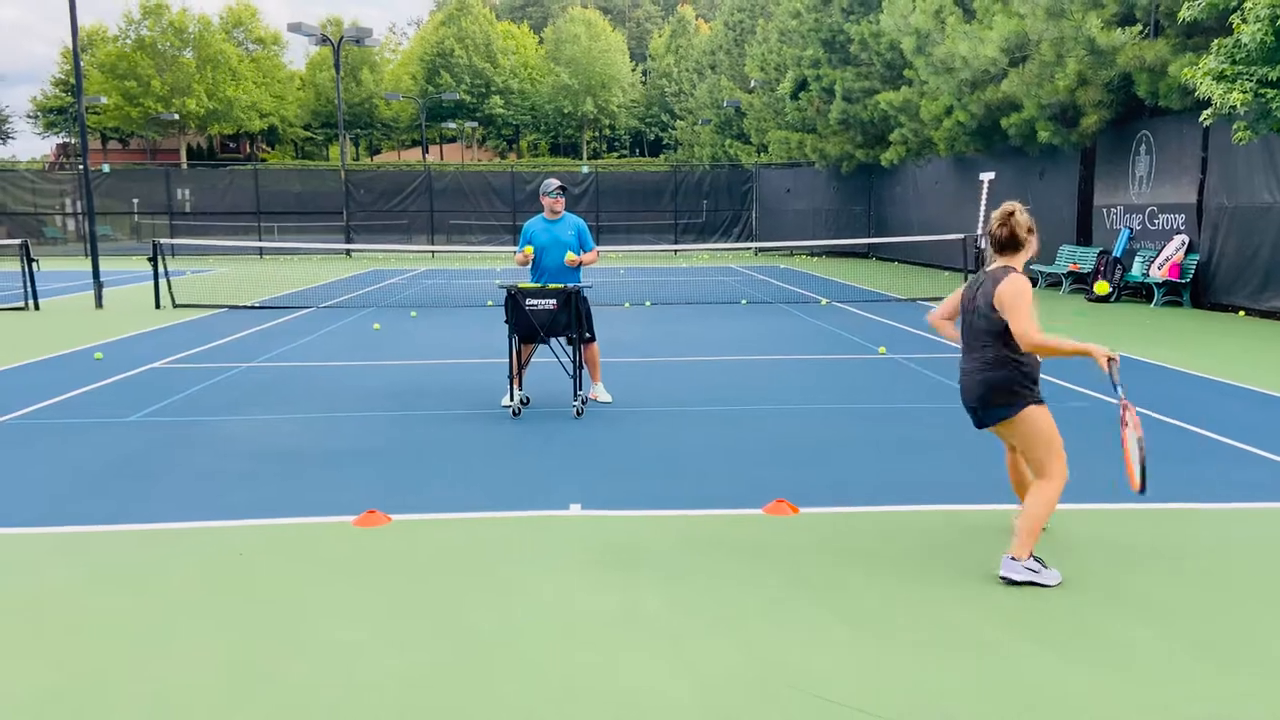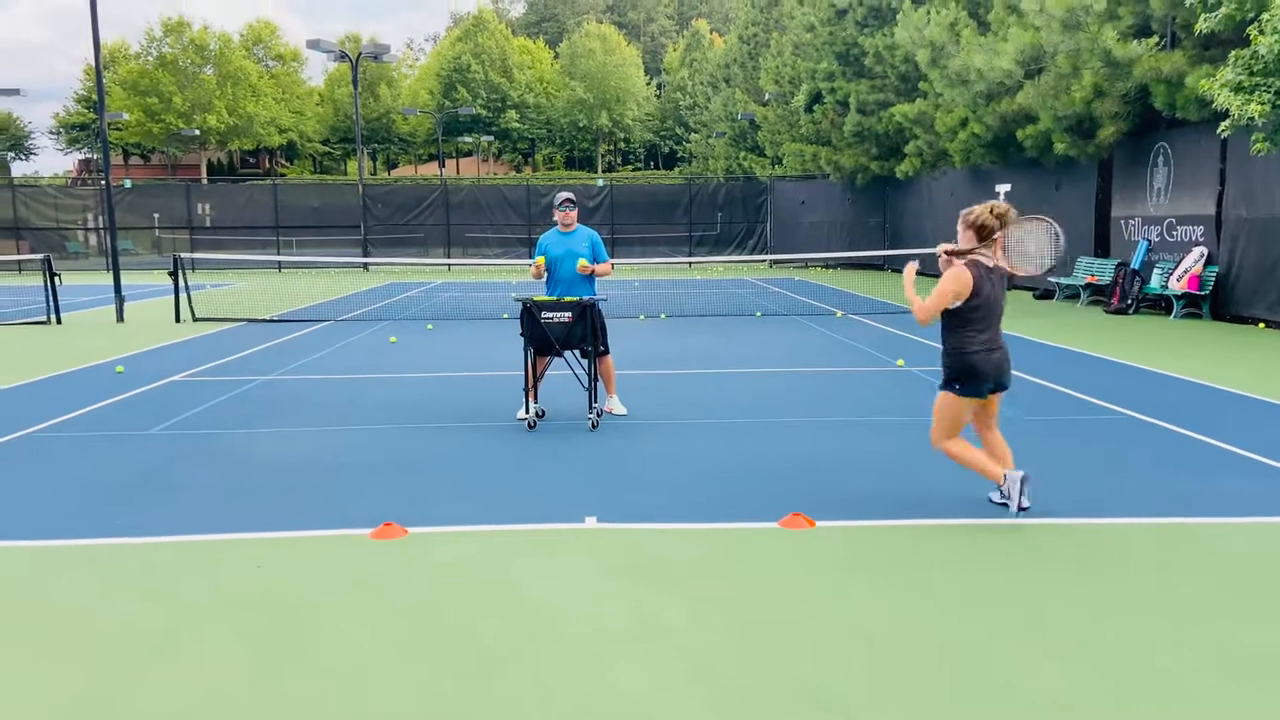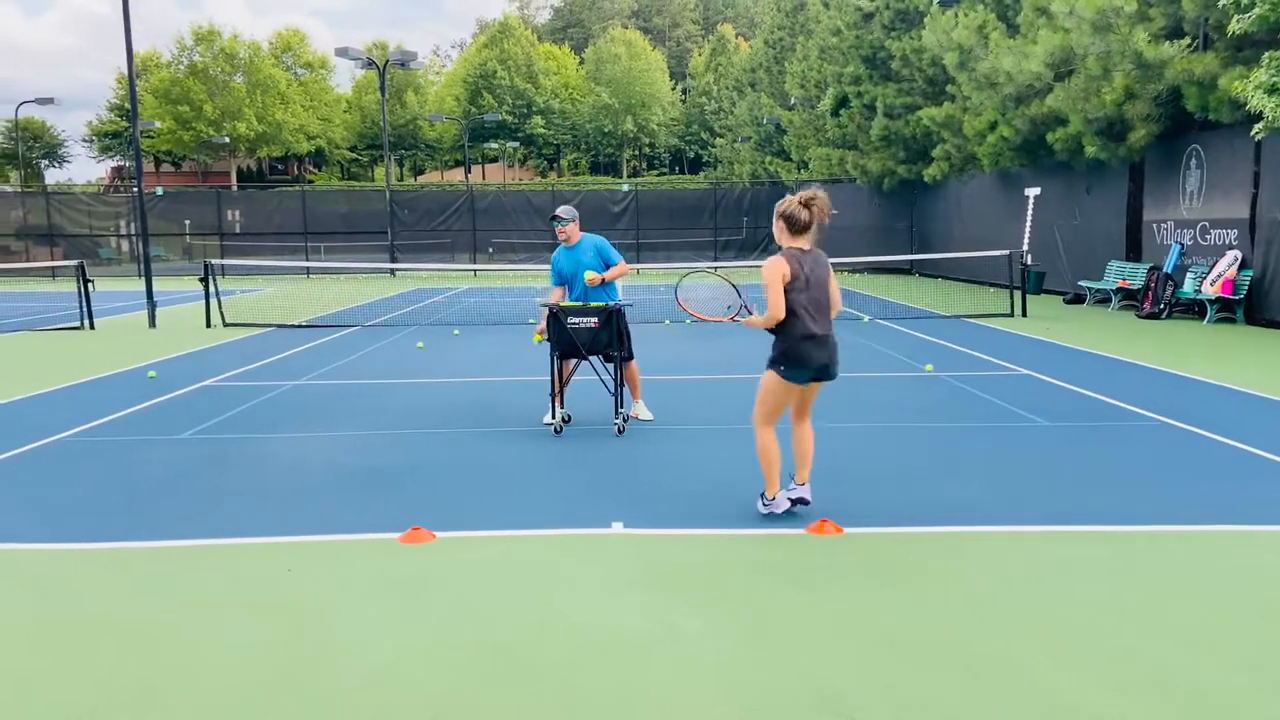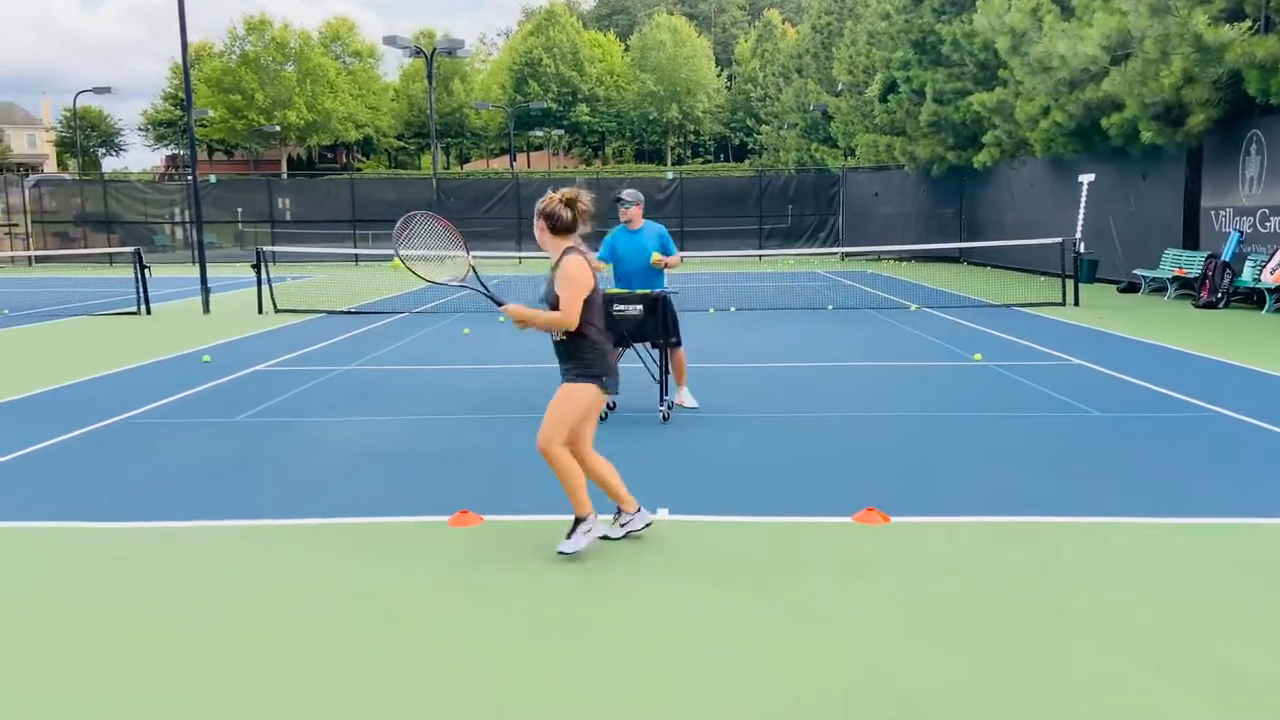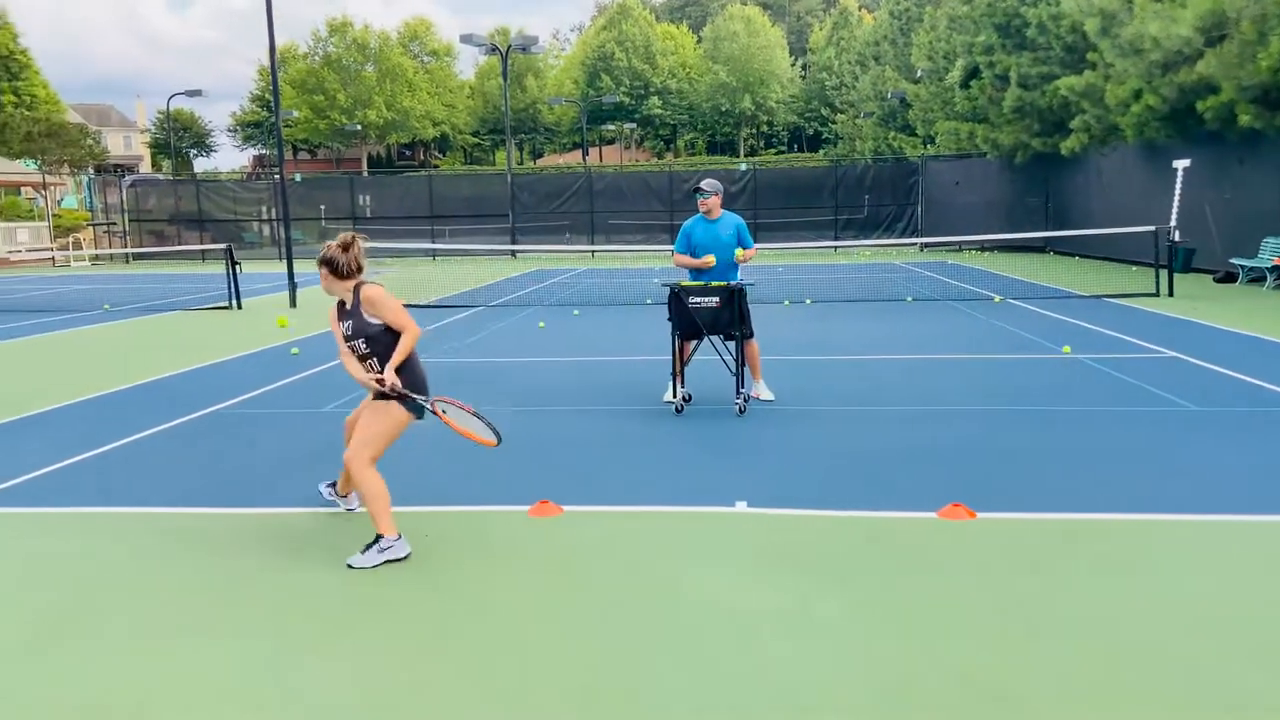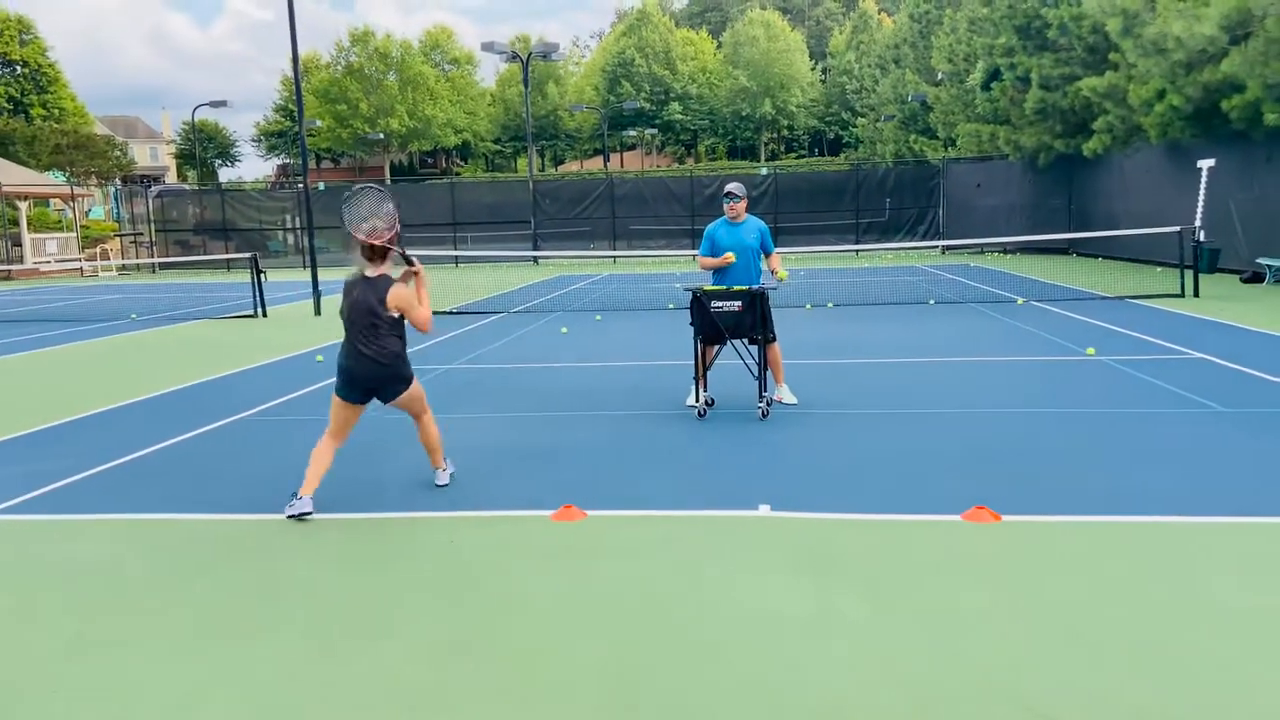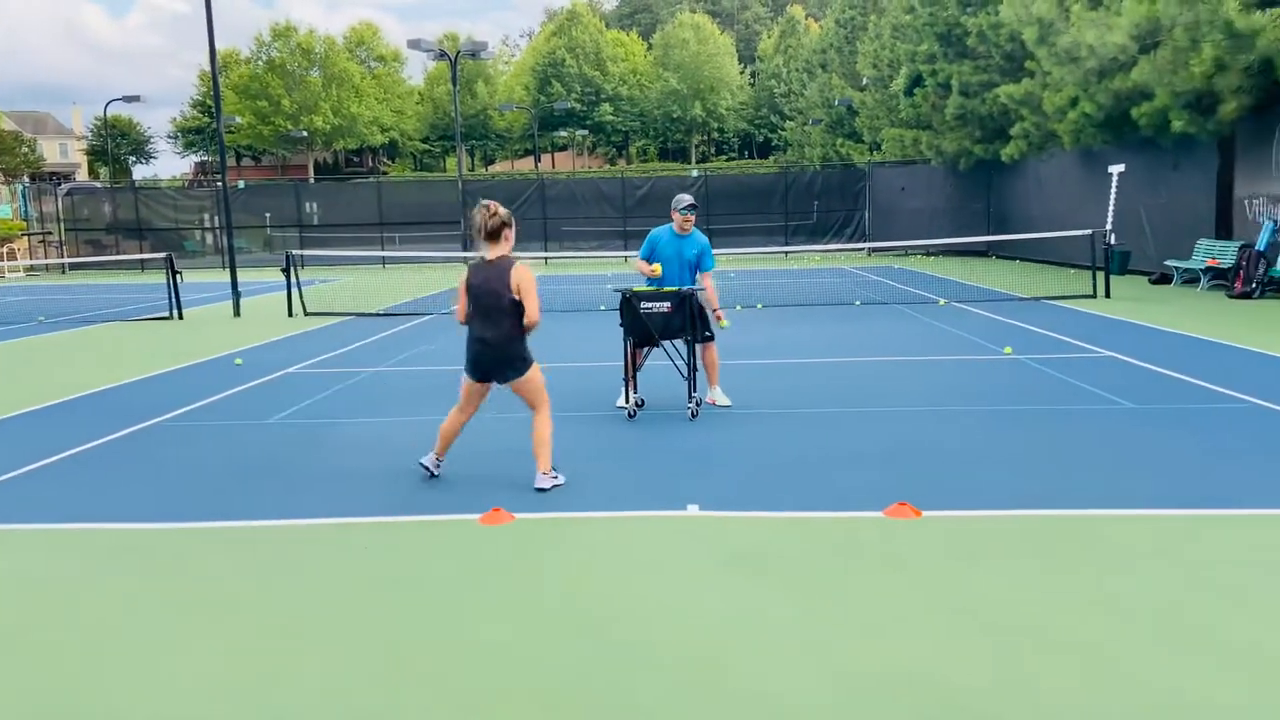
dt=0.7s
person 1, frame 1
left shoulder: (975, 282)
right shoulder: (1015, 282)
left elbow: (936, 318)
right elbow: (1030, 342)
right wrist: (1086, 349)
left hip: (976, 389)
right hip: (1007, 389)
left knee: (1016, 444)
right knee: (1054, 474)
left ankle: (1030, 519)
right ankle: (1019, 560)
person 1, frame 2
left shoulder: (960, 274)
right shoulder: (997, 269)
left elbow: (924, 316)
left wrist: (909, 285)
right wrist: (949, 259)
left hip: (967, 367)
right hip: (997, 361)
left knee: (943, 440)
right knee: (987, 428)
left ankle: (1009, 478)
right ankle: (1009, 493)
person 1, frame 3
left shoulder: (776, 264)
right shoulder: (821, 259)
left elbow: (776, 315)
right elbow: (835, 306)
left wrist: (754, 321)
left hip: (793, 353)
right hip: (826, 351)
left knee: (763, 422)
right knee: (801, 418)
left ankle: (773, 496)
right ankle: (801, 487)
person 1, frame 4
left shoulder: (573, 263)
right shoulder: (561, 265)
left elbow: (569, 321)
left wrist: (526, 313)
right wrist: (530, 318)
left hip: (591, 370)
right hip: (578, 369)
left knee: (549, 444)
right knee: (577, 451)
left ankle: (585, 520)
right ankle: (631, 514)
person 1, frame 5
left shoulder: (370, 293)
right shoulder: (338, 312)
left elbow: (412, 330)
right elbow: (348, 356)
left wrist: (390, 368)
right wrist: (366, 378)
left hip: (403, 388)
right hip: (386, 388)
left knee: (357, 459)
right knee: (352, 428)
left ankle: (390, 540)
right ankle: (345, 492)
person 1, frame 6
left shoulder: (350, 284)
right shoulder: (396, 289)
right elbow: (423, 324)
right wrist: (418, 281)
left hip: (352, 373)
right hip: (393, 374)
left knee: (332, 439)
right knee: (422, 413)
left ankle: (304, 499)
right ankle: (440, 470)
person 1, frame 7
left shoulder: (471, 272)
right shoulder: (519, 270)
left elbow: (462, 317)
right elbow: (533, 317)
right wrist: (525, 328)
left hip: (477, 354)
right hip: (510, 355)
left knee: (465, 409)
right knee: (541, 408)
left ankle: (434, 459)
right ankle: (545, 473)
person 2, frame 1
left shoulder: (577, 223)
right shoulder: (531, 226)
left elbow: (593, 254)
right elbow: (519, 257)
left wrist: (579, 261)
right wrist: (524, 258)
left knee: (588, 341)
right knee: (525, 342)
left ankle: (597, 387)
person 2, frame 2
left shoulder: (590, 236)
right shoulder: (545, 239)
left elbow: (607, 267)
right elbow: (538, 272)
left wrist: (593, 269)
right wrist: (537, 270)
left knee: (602, 353)
right knee: (540, 354)
left ankle: (612, 399)
right ankle: (530, 402)
person 2, frame 3
left shoulder: (597, 243)
right shoulder: (557, 256)
left elbow: (623, 267)
right elbow: (558, 290)
left wrist: (602, 278)
right wrist: (545, 319)
left knee: (626, 359)
right knee: (563, 358)
left ankle: (637, 404)
right ankle: (556, 407)
person 2, frame 4
left shoulder: (658, 231)
right shoulder: (613, 236)
left elbow: (676, 258)
right elbow: (599, 265)
left wrist: (666, 262)
left knee: (674, 345)
left ankle: (682, 392)
person 2, frame 5
left shoulder: (736, 222)
right shoulder: (689, 226)
left elbow: (751, 249)
right elbow: (678, 258)
left wrist: (744, 256)
right wrist: (699, 263)
left knee: (747, 337)
right knee: (684, 338)
left ankle: (758, 385)
right ankle: (676, 385)
person 2, frame 6
left shoulder: (759, 226)
right shoulder: (713, 229)
left elbow: (770, 254)
right elbow: (702, 262)
left wrist: (776, 268)
right wrist: (719, 262)
left knee: (770, 341)
right knee: (708, 343)
left ankle: (781, 388)
right ankle: (699, 389)
person 2, frame 7
left shoulder: (701, 241)
right shoulder: (656, 235)
left elbow: (706, 277)
right elbow: (640, 262)
left wrist: (715, 308)
right wrist: (648, 271)
left knee: (708, 341)
right knee: (638, 344)
left ankle: (714, 391)
right ankle: (629, 391)
